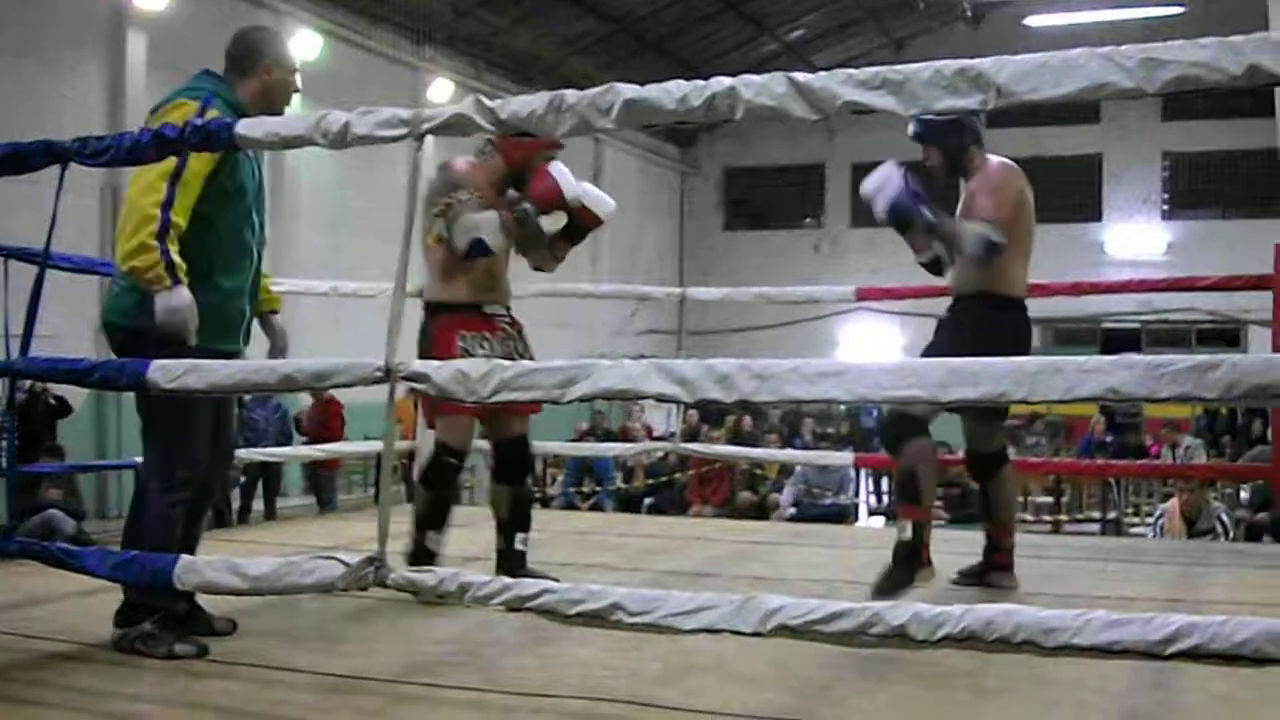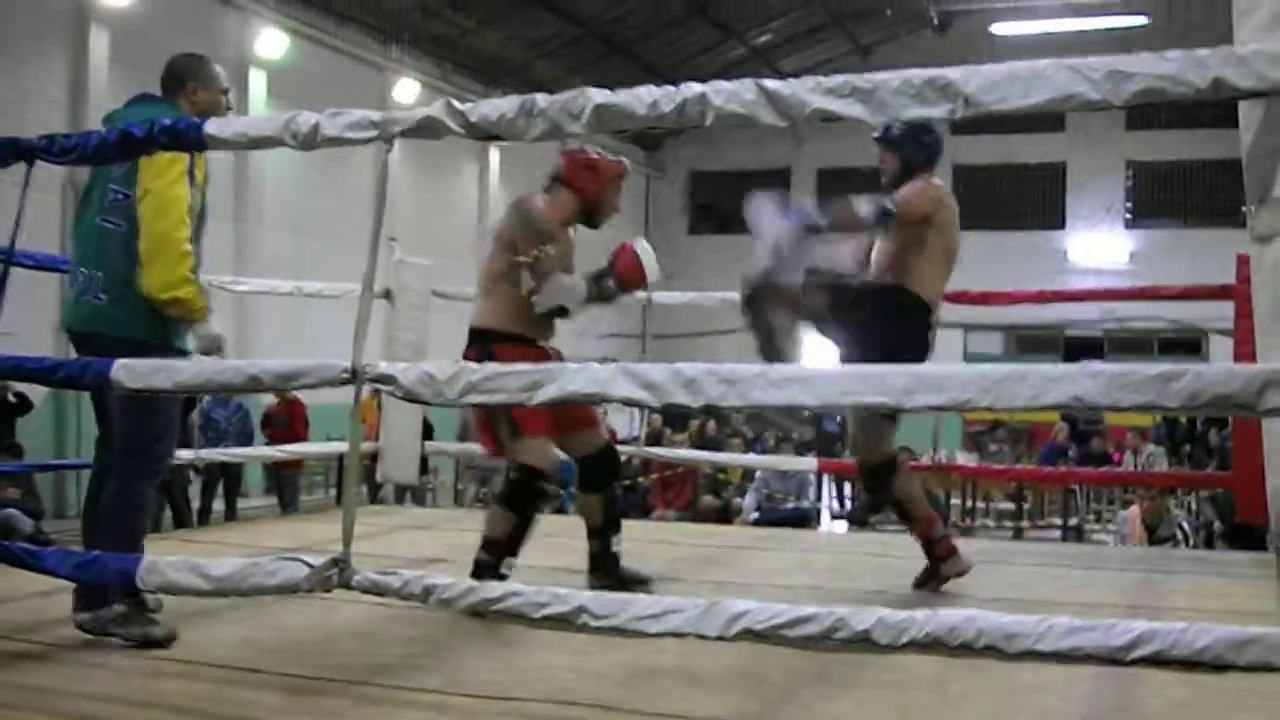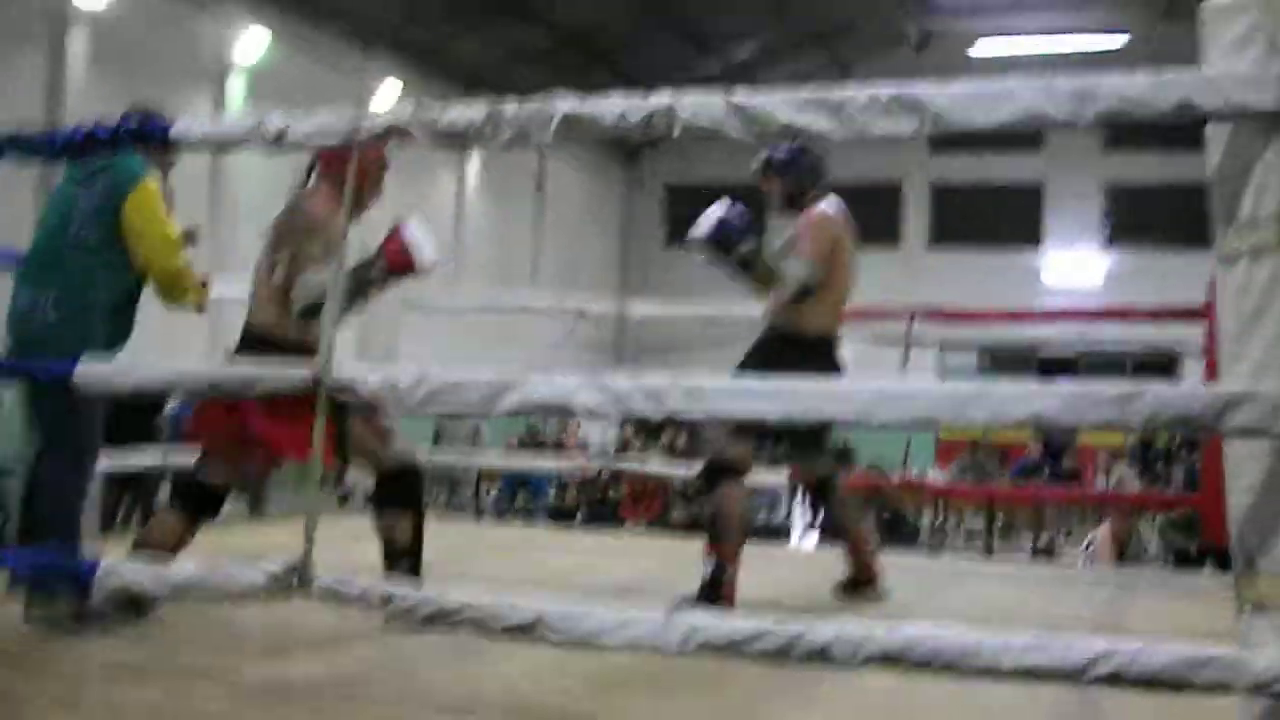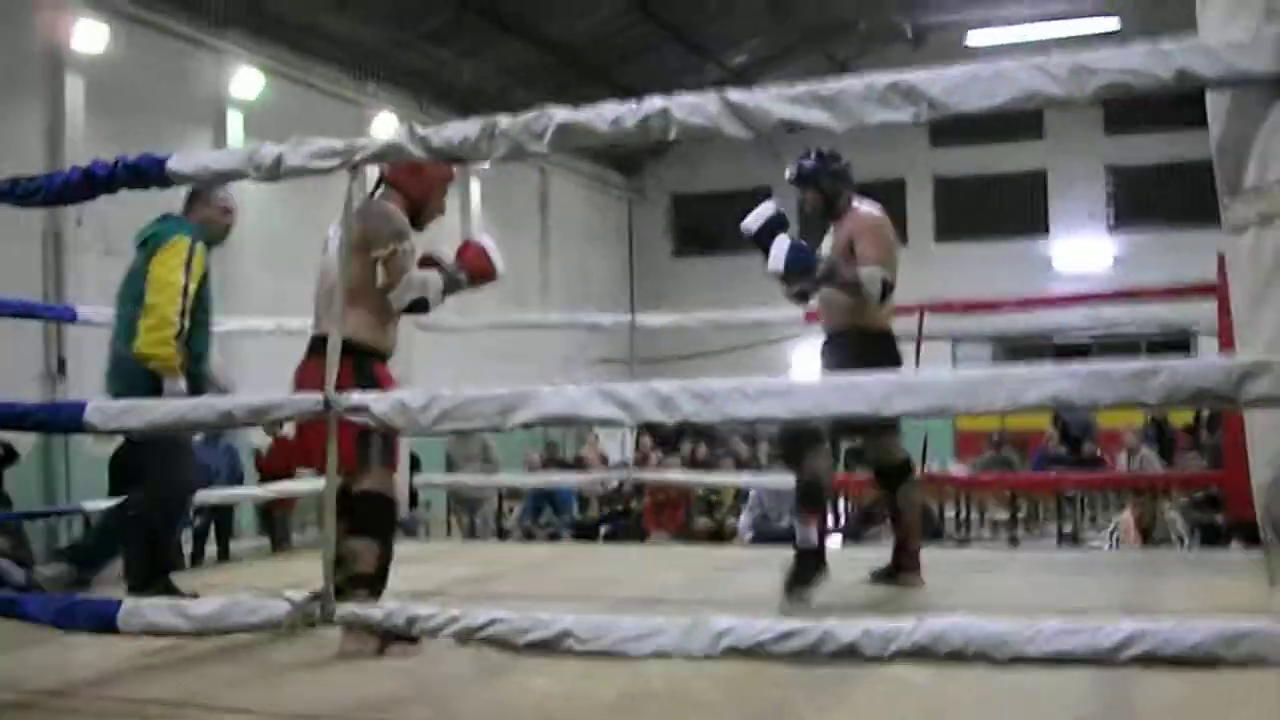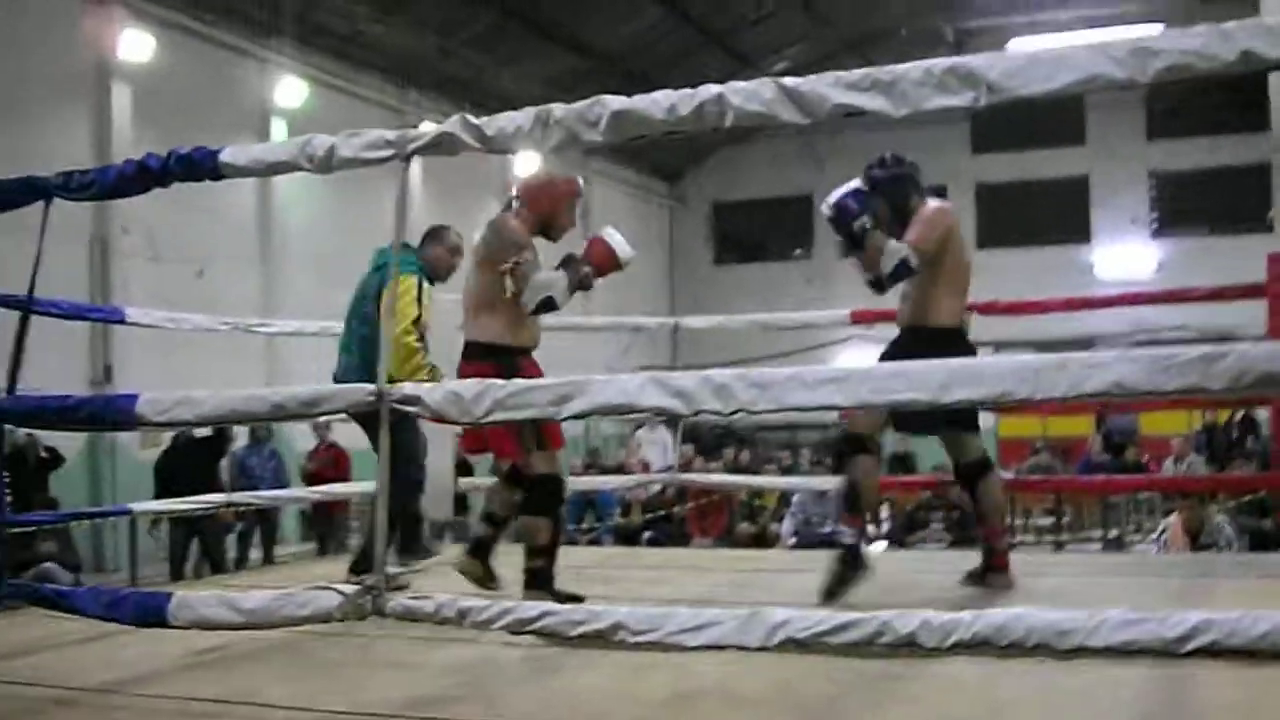
dt=0.7s
person 1, frame 1
left shoulder: (235, 130)
right shoulder: (198, 113)
right elbow: (149, 202)
left wrist: (265, 306)
right wrist: (165, 282)
left hip: (206, 331)
right hip: (163, 326)
left knee: (207, 463)
right knee: (171, 469)
left ankle: (173, 598)
right ankle: (142, 616)
person 1, frame 2
left shoulder: (127, 133)
right shoulder: (173, 141)
right elbow: (165, 239)
right wrist: (195, 313)
left hip: (99, 315)
right hip: (137, 324)
left knee: (118, 454)
right knee: (143, 459)
left ankle: (104, 585)
right ankle: (106, 598)
person 1, frame 3
left shoulder: (85, 174)
right shoulder: (139, 178)
right elbow: (167, 265)
left wrist: (172, 245)
right wrist: (198, 288)
right hip: (70, 337)
left knee: (59, 448)
right knee: (73, 455)
right ankle: (51, 586)
person 1, frame 4
left shoulder: (160, 245)
right shoulder: (182, 244)
right elbow: (161, 309)
left wrist: (204, 377)
right wrist: (172, 372)
left hip: (139, 384)
right hip: (156, 385)
left knee: (169, 482)
right knee: (171, 487)
left ankle: (149, 579)
right ankle: (74, 565)
person 1, frame 5
left shoulder: (386, 270)
right shoulder: (410, 278)
right elbow: (401, 338)
right wrist: (430, 380)
left hip: (357, 383)
right hip: (378, 387)
left knee: (409, 467)
right knee: (405, 478)
left ankle: (410, 543)
right ankle: (364, 567)
person 2, frame 1
left shoulder: (998, 175)
right shoulder: (979, 185)
left elbow: (980, 247)
right elbow: (941, 263)
left wrist: (920, 216)
right wrist: (908, 217)
left hip: (988, 319)
right hip: (990, 322)
left knee: (904, 415)
right knee: (986, 449)
left ankle: (913, 546)
right ankle: (999, 561)
person 2, frame 2
left shoulder: (930, 192)
right shoulder: (912, 205)
left elbow: (877, 212)
right elbow: (866, 266)
left wrist: (806, 221)
left hip: (888, 314)
right hip: (900, 324)
left knee: (770, 291)
right knee: (877, 458)
right ankle: (943, 556)
person 2, frame 3
left shoulder: (819, 217)
right shoulder: (820, 219)
left elbow: (796, 284)
left wrist: (743, 244)
right wrist: (740, 253)
left hip: (788, 356)
right hip: (815, 359)
left knee: (725, 464)
right knee: (818, 472)
left ankle: (718, 589)
right ankle: (865, 573)
person 2, frame 4
left shoulder: (866, 220)
right shoulder: (838, 230)
left elbow: (880, 288)
right elbow: (801, 292)
left wrist: (820, 266)
right wrist: (776, 248)
left hip: (864, 350)
right hip: (850, 351)
left knee: (805, 429)
right knee: (889, 459)
left ankle: (812, 548)
right ankle: (906, 563)
person 2, frame 5
left shoulder: (934, 214)
right shoulder: (923, 224)
left elbow: (898, 267)
right elbow: (880, 280)
left wrist: (863, 224)
right wrist: (856, 238)
left hip: (927, 346)
right hip: (949, 349)
left knee: (857, 427)
right knee: (971, 456)
left ankle: (853, 550)
right ankle: (997, 564)
person 3, frame 1
left shoulder: (508, 198)
right shoulder: (454, 175)
left elbow: (544, 256)
right elbow: (471, 241)
left wrist: (577, 225)
right wrist: (533, 204)
left hip: (501, 328)
right hip: (453, 329)
left knee: (514, 451)
right knee: (452, 450)
left ankle: (511, 563)
right ankle: (421, 563)
person 3, frame 2
left shoulder: (559, 232)
right shoulder: (531, 213)
left elbow: (564, 296)
right elbow: (549, 298)
left wrist: (614, 279)
right wrist: (613, 280)
left hip: (537, 356)
right hip: (499, 355)
left knee: (600, 456)
right knee: (539, 470)
left ankle: (605, 567)
right ankle: (484, 578)
person 3, frame 3
left shoulder: (308, 213)
right shoulder: (312, 209)
right elbow: (307, 297)
left wrist: (376, 270)
right wrist: (379, 267)
left hip: (254, 362)
right hip: (287, 364)
left knee: (205, 486)
right knee: (397, 468)
person 3, frame 4
left shoulder: (352, 221)
right shoulder: (383, 217)
right elbow: (409, 295)
left wrist: (434, 274)
right wrist: (460, 274)
left hip: (326, 363)
right hip: (353, 368)
left knee: (355, 487)
right knee: (375, 492)
left ankle: (342, 601)
right ankle: (364, 625)
person 3, frame 5
left shoulder: (511, 238)
right shoulder: (504, 232)
right elbow: (539, 298)
left wrist: (571, 273)
right wrist: (586, 269)
left hip: (493, 364)
right hip: (501, 365)
left knee: (521, 468)
right knee: (544, 473)
left ankle: (478, 552)
right ankle: (537, 584)
